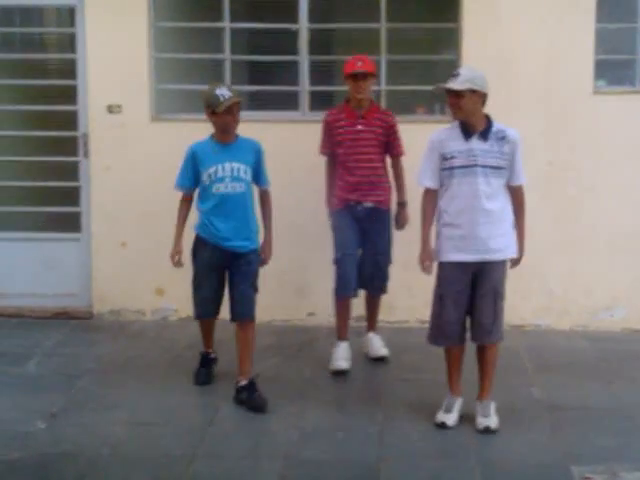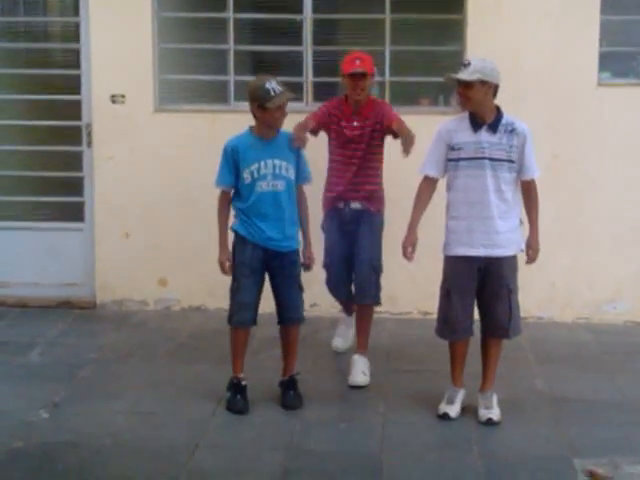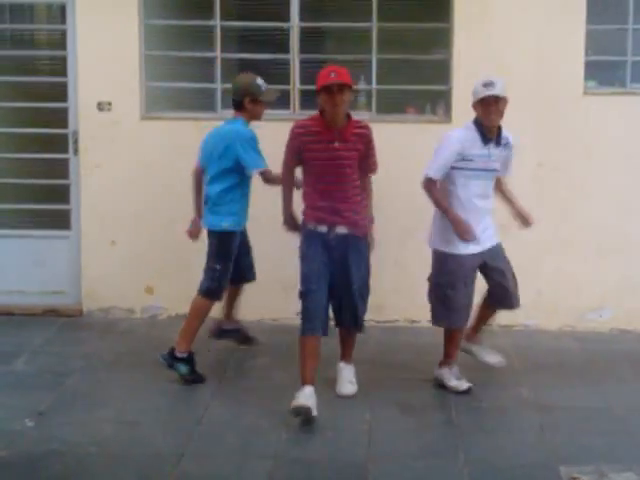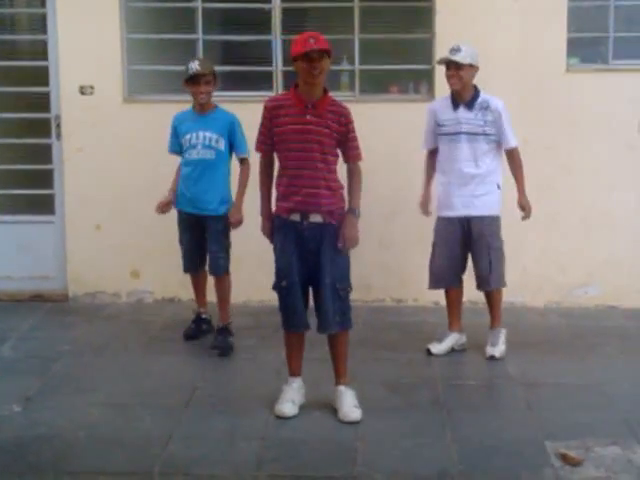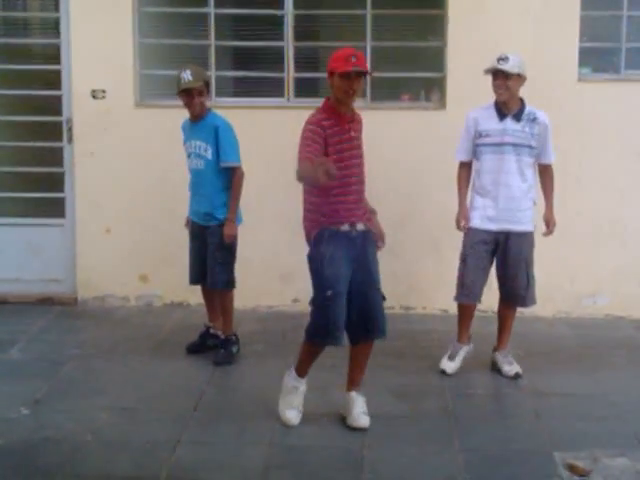
dt=1s
person 1, frame 1
left shoulder: (386, 119)
right shoulder: (332, 119)
left elbow: (395, 162)
right elbow: (331, 163)
left wrist: (402, 204)
right wrist: (329, 204)
left hip: (378, 206)
right hip: (345, 206)
left knee: (376, 272)
right knee: (345, 272)
left ankle: (371, 333)
right ankle: (342, 344)
person 1, frame 2
left shoulder: (381, 109)
right shoulder: (331, 109)
left elbow: (400, 128)
right elbow: (304, 126)
left wrist: (405, 135)
right wrist: (299, 133)
left hip: (368, 207)
right hip: (335, 205)
left knee: (366, 278)
right knee: (336, 275)
left ankle: (361, 355)
right ankle: (348, 315)
person 1, frame 3
left shoulder: (363, 133)
right shoulder: (302, 131)
right elbow: (288, 170)
left wrist: (369, 221)
right wrist: (288, 214)
left hip: (353, 232)
right hip: (316, 232)
left knee: (352, 304)
right knee: (313, 307)
left ankle: (346, 364)
right ankle: (307, 390)
person 1, frame 4
left shoulder: (340, 113)
right shoulder: (275, 107)
left elbow: (354, 167)
right elbow: (266, 161)
left wrist: (353, 216)
right wrist: (266, 212)
left hip: (330, 220)
right hip: (289, 220)
left knee: (335, 304)
right knee: (291, 302)
left ankle: (343, 388)
right ankle: (294, 383)
person 1, frame 5
left shoulder: (356, 120)
right shoulder: (317, 124)
right elbow: (304, 170)
left wrist: (371, 216)
right wrist: (314, 172)
left hip: (359, 231)
right hip: (328, 232)
left knee: (369, 315)
right knee: (329, 313)
left ankle: (353, 394)
right ankle: (296, 380)
person 2, frame 1
left shoulder: (508, 139)
right shoulder: (440, 140)
left elbow: (516, 191)
right elbow: (430, 193)
left wrist: (520, 238)
right wrist: (425, 242)
left hip: (494, 248)
right hip: (452, 249)
left knee: (489, 327)
right knee: (450, 325)
left ankle: (485, 400)
right ankle: (454, 396)
person 2, frame 2
left shoulder: (518, 131)
right shoulder: (449, 131)
left elbow: (528, 185)
right elbow: (429, 181)
left wrist: (534, 232)
right wrist: (412, 228)
left hip: (502, 244)
right hip: (461, 243)
left knee: (497, 320)
right knee: (456, 317)
left ankle: (487, 392)
right ankle: (456, 388)
person 2, frame 3
left shoulder: (506, 142)
right shoulder: (455, 139)
right elbow: (430, 182)
left wrist: (516, 208)
right wrist: (454, 219)
left hip: (487, 237)
right hip: (454, 239)
left knee: (505, 290)
right knee: (455, 305)
left ankle: (472, 340)
right ankle: (447, 367)
person 2, frame 4
left shoulder: (494, 107)
right shoulder: (436, 109)
left elbow: (511, 150)
left wrist: (522, 193)
right wrist: (426, 190)
left hip: (484, 204)
right hip: (448, 205)
left knee: (490, 269)
right knee: (446, 269)
left ankle: (496, 330)
right ankle: (455, 332)
person 2, frame 5
left shoulder: (539, 121)
right shoulder: (476, 118)
left elbow: (545, 167)
right elbow: (465, 164)
left wrist: (549, 208)
right wrist: (462, 205)
left hip: (520, 221)
right hip: (481, 218)
left knee: (514, 289)
right knee: (468, 284)
left ankle: (501, 351)
right ankle: (461, 342)
person 3, frame 1
left shoulder: (253, 148)
right shoulder: (197, 152)
left elbow: (264, 193)
right elbow: (187, 197)
left wrist: (268, 238)
right wrist: (177, 240)
left hip: (245, 244)
right hip: (209, 242)
left knee: (245, 314)
right knee: (206, 308)
left ankle: (245, 384)
right ankle: (208, 354)
person 3, frame 2
left shoulder: (292, 144)
right shoulder: (235, 147)
left elbow: (299, 194)
right elbow: (225, 197)
left wrist: (307, 243)
right wrist: (223, 246)
left hip: (286, 245)
right hip: (249, 243)
left knee: (292, 315)
right knee: (242, 315)
left ankle: (289, 379)
right ankle: (237, 382)
person 3, frame 3
left shoulder: (216, 133)
right shoulder: (243, 135)
left elbow: (199, 174)
right elbow: (267, 176)
left wrist: (198, 216)
left hip: (215, 216)
right hip: (226, 220)
left knee: (241, 274)
right knee: (212, 286)
left ankle: (228, 323)
right ankle: (180, 352)
person 3, frame 4
left shoulder: (228, 120)
right shoulder: (180, 120)
left elbow: (244, 163)
left wrist: (238, 204)
right wrist: (171, 194)
left hip: (218, 208)
right hip: (187, 206)
left knee: (219, 266)
right knee: (194, 265)
left ankle: (224, 327)
right ankle: (202, 316)
person 3, frame 5
left shoulder: (219, 126)
right shoulder: (186, 127)
left elbow: (237, 173)
left wrist: (231, 219)
left hip: (219, 219)
right hip: (198, 217)
left knee: (221, 279)
right knee: (202, 278)
left ankle: (229, 337)
right ankle: (213, 330)
